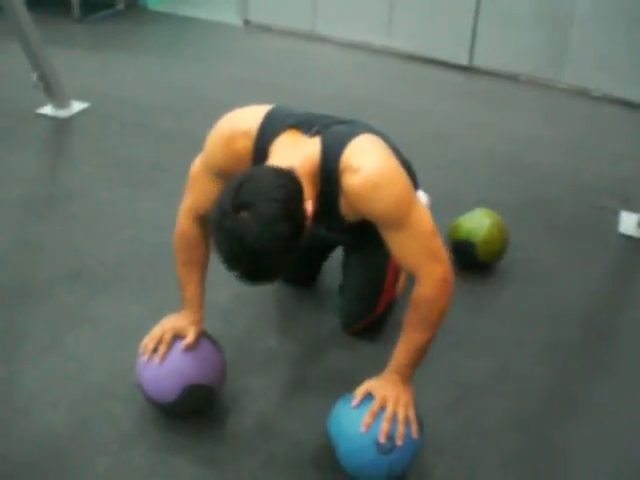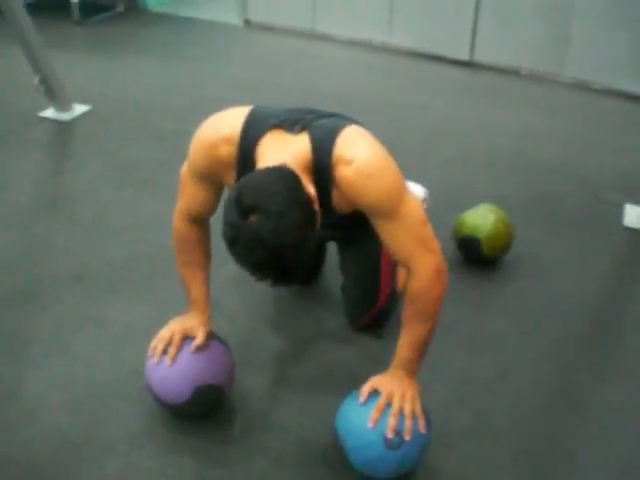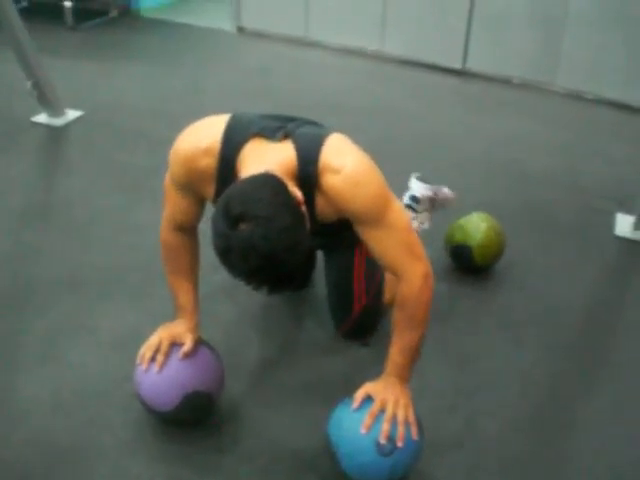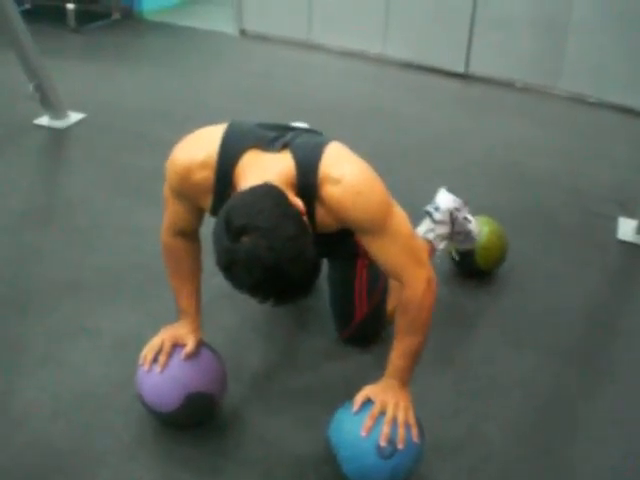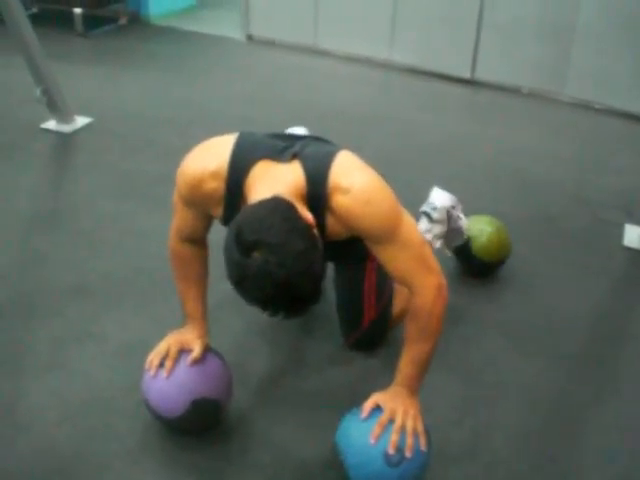
dt=0.3s
person 1, frame 1
left shoulder: (368, 178)
right shoulder: (233, 138)
left elbow: (436, 276)
right elbow: (193, 216)
left wrist: (397, 377)
right wrist: (191, 311)
left hip: (373, 219)
right hip: (317, 199)
left knee: (359, 320)
right knee: (293, 276)
left ankle: (411, 211)
person 1, frame 2
left shoulder: (361, 170)
right shoulder: (216, 142)
left elbow: (429, 268)
right elbow: (189, 219)
left wrist: (402, 372)
right wrist: (198, 311)
left hip: (360, 213)
right hip: (309, 194)
left knee: (368, 318)
right knee: (300, 277)
left ankle: (410, 206)
person 1, frame 3
left shoulder: (345, 177)
right shoulder: (194, 153)
left elbow: (416, 274)
right elbow: (177, 229)
left wrist: (394, 379)
right wrist: (186, 317)
left hip: (342, 220)
right hip: (296, 205)
left knee: (356, 325)
right knee: (290, 283)
left ankle: (414, 208)
person 1, frame 4
left shoulder: (347, 187)
right shoulder: (191, 165)
left elbow: (419, 280)
right elbow: (179, 233)
left wrist: (395, 382)
right wrist: (188, 320)
left hip: (347, 224)
right hip: (293, 208)
left knee: (359, 332)
left ankle: (438, 225)
person 1, frame 5
left shoulder: (358, 197)
right shoulder: (202, 175)
left elbow: (429, 287)
right elbow: (187, 239)
left wrist: (404, 390)
right wrist: (195, 325)
left hip: (352, 231)
left knee: (364, 336)
